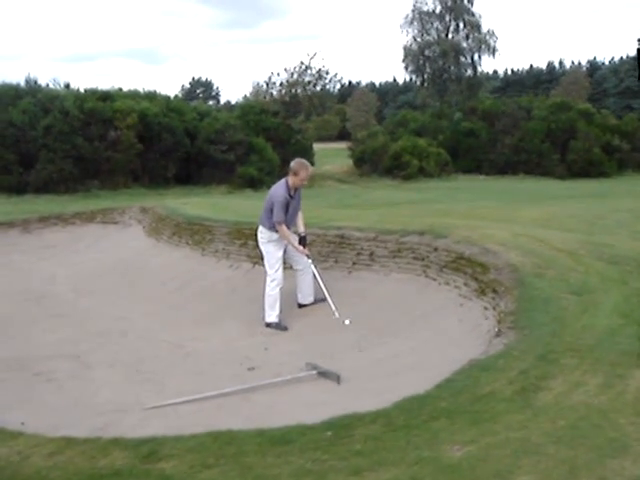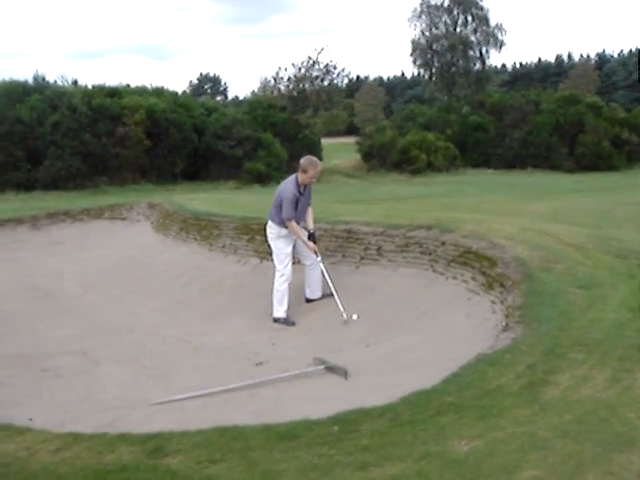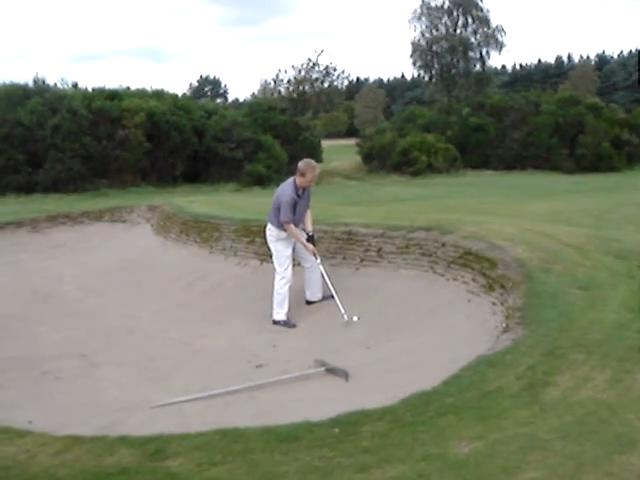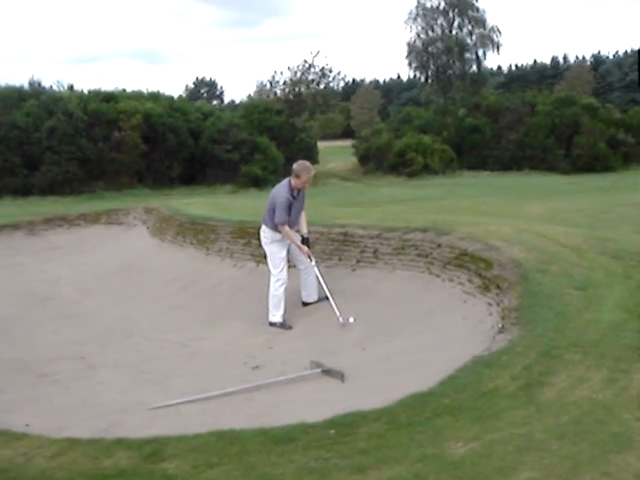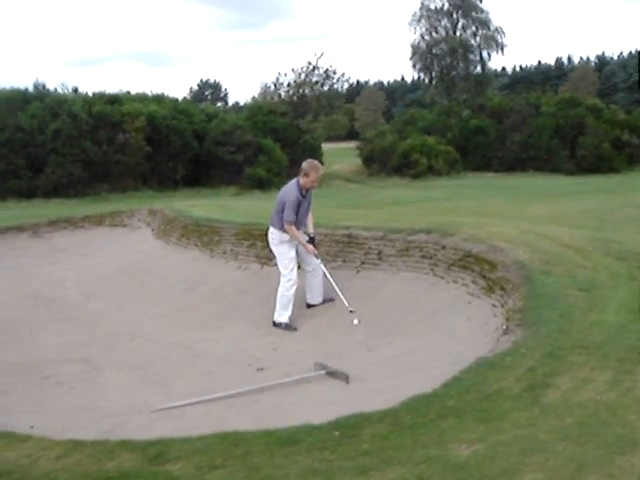
dt=0.4s
person 1, frame 1
left shoulder: (296, 188)
right shoulder: (279, 194)
left elbow: (297, 211)
right elbow: (279, 226)
left wrist: (302, 234)
right wrist: (295, 246)
left hip: (286, 232)
right hip: (270, 236)
left knee: (304, 264)
right knee: (275, 277)
left ankle: (305, 299)
right ankle: (271, 318)
person 1, frame 2
left shoulder: (307, 184)
right shoulder: (289, 191)
left elbow: (308, 207)
right elbow: (289, 222)
left wrist: (311, 231)
right wrist: (306, 242)
left hip: (296, 227)
right hip: (279, 231)
left knee: (312, 260)
right knee: (284, 272)
left ankle: (313, 294)
right ankle: (279, 313)
person 1, frame 3
left shoulder: (305, 187)
right shoulder: (287, 195)
left elbow: (306, 209)
right elbow: (287, 225)
left wrist: (310, 233)
right wrist: (305, 244)
left hip: (295, 229)
right hip: (279, 234)
left knee: (312, 262)
right knee: (284, 275)
left ankle: (313, 296)
right ankle: (279, 316)
person 1, frame 4
left shoulder: (300, 189)
right shoulder: (282, 196)
left elbow: (301, 211)
right elbow: (281, 226)
left wrist: (305, 235)
right wrist: (299, 245)
left hip: (289, 231)
right hip: (273, 236)
left knee: (307, 263)
right knee: (279, 276)
left ankle: (310, 297)
right ankle: (275, 318)
person 1, frame 5
left shoulder: (307, 188)
right shoulder: (291, 195)
left elbow: (307, 212)
right elbow: (288, 226)
left wrist: (311, 235)
right wrist: (305, 244)
left hip: (296, 233)
right hip: (281, 237)
left knee: (314, 265)
right knee: (290, 277)
left ankle: (314, 299)
right ankle: (281, 318)
